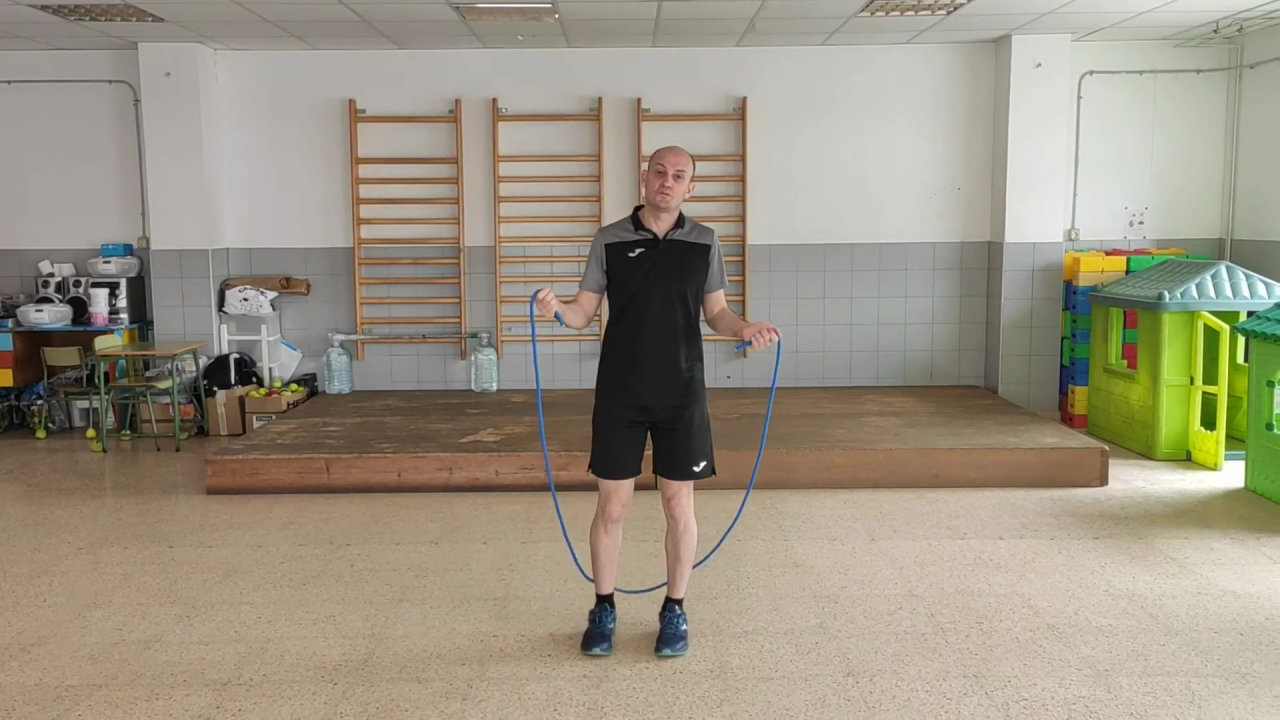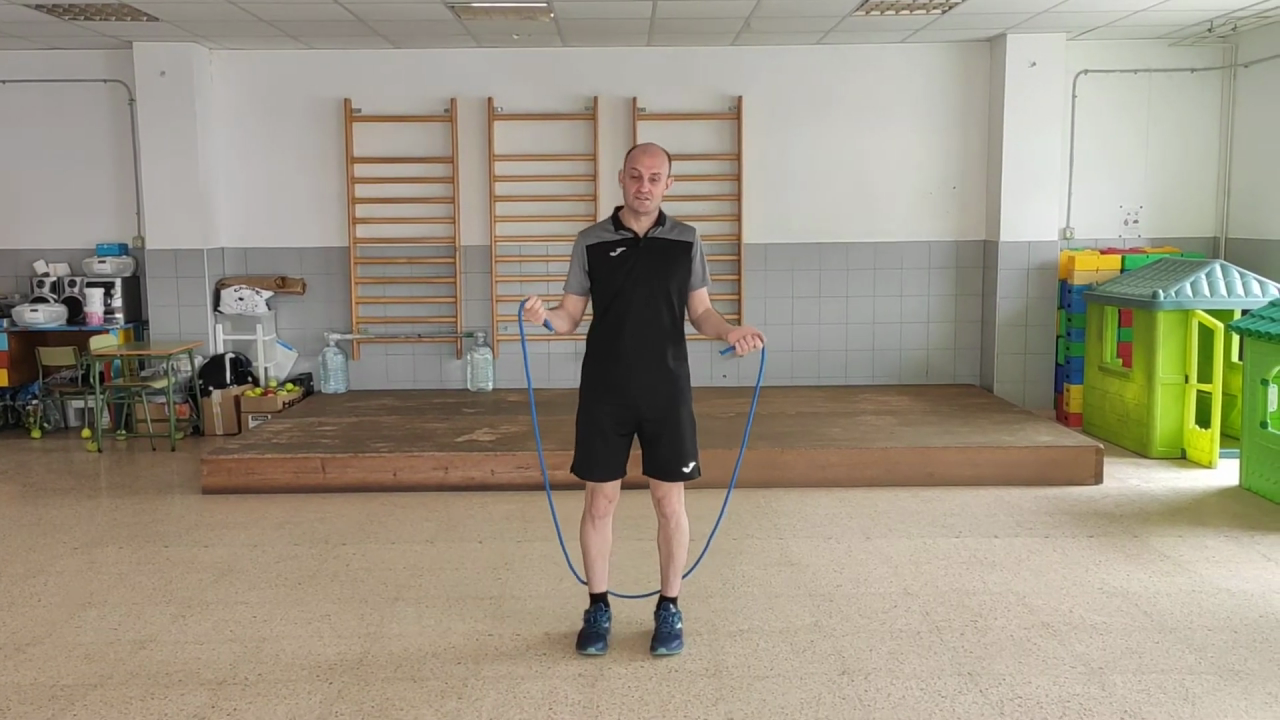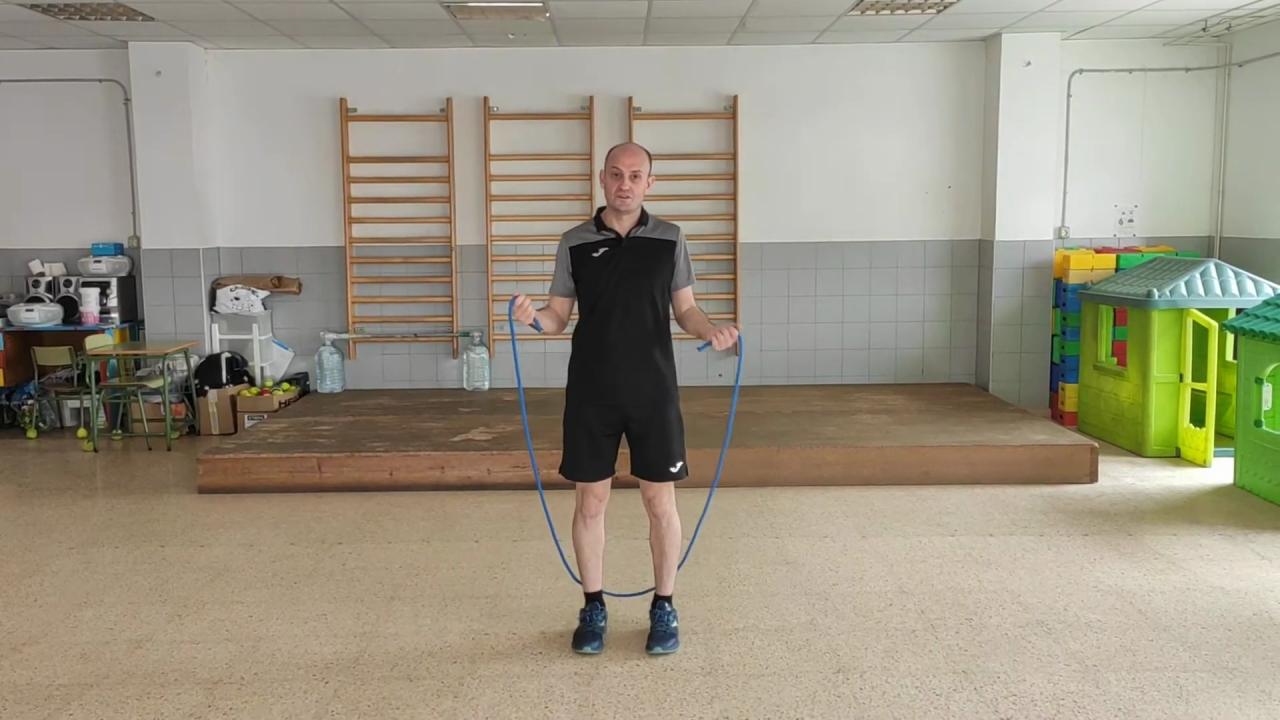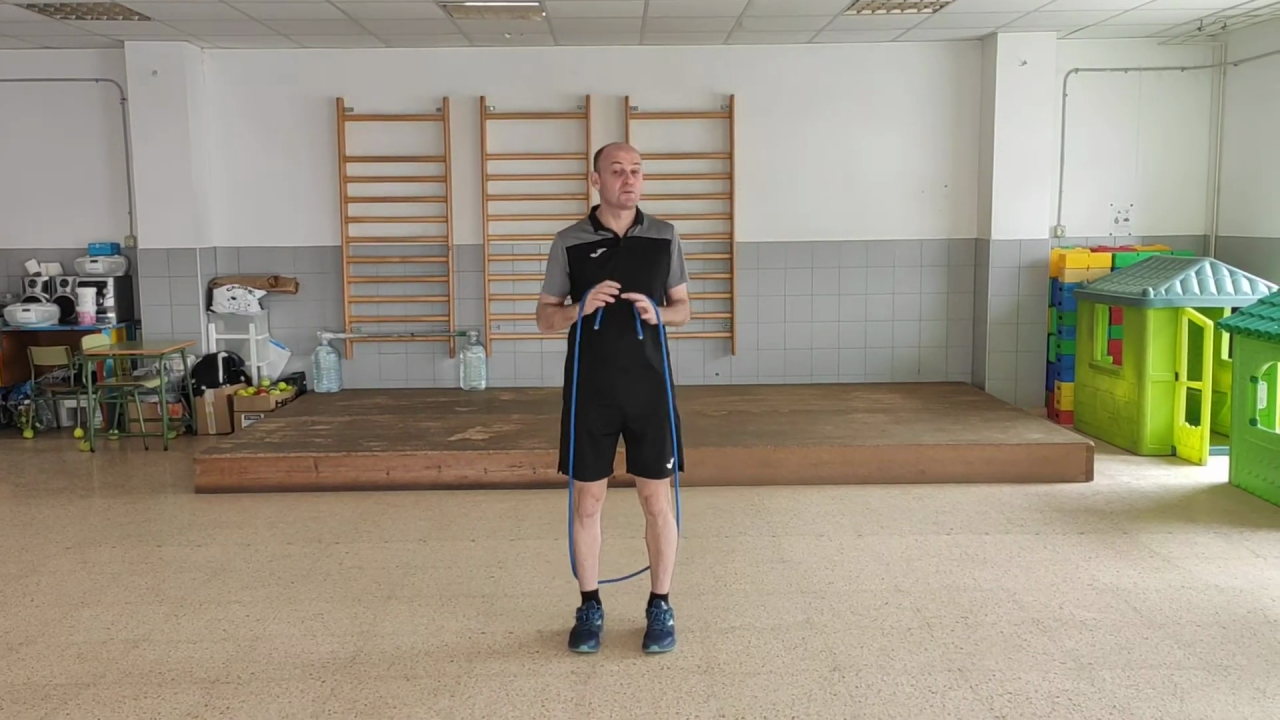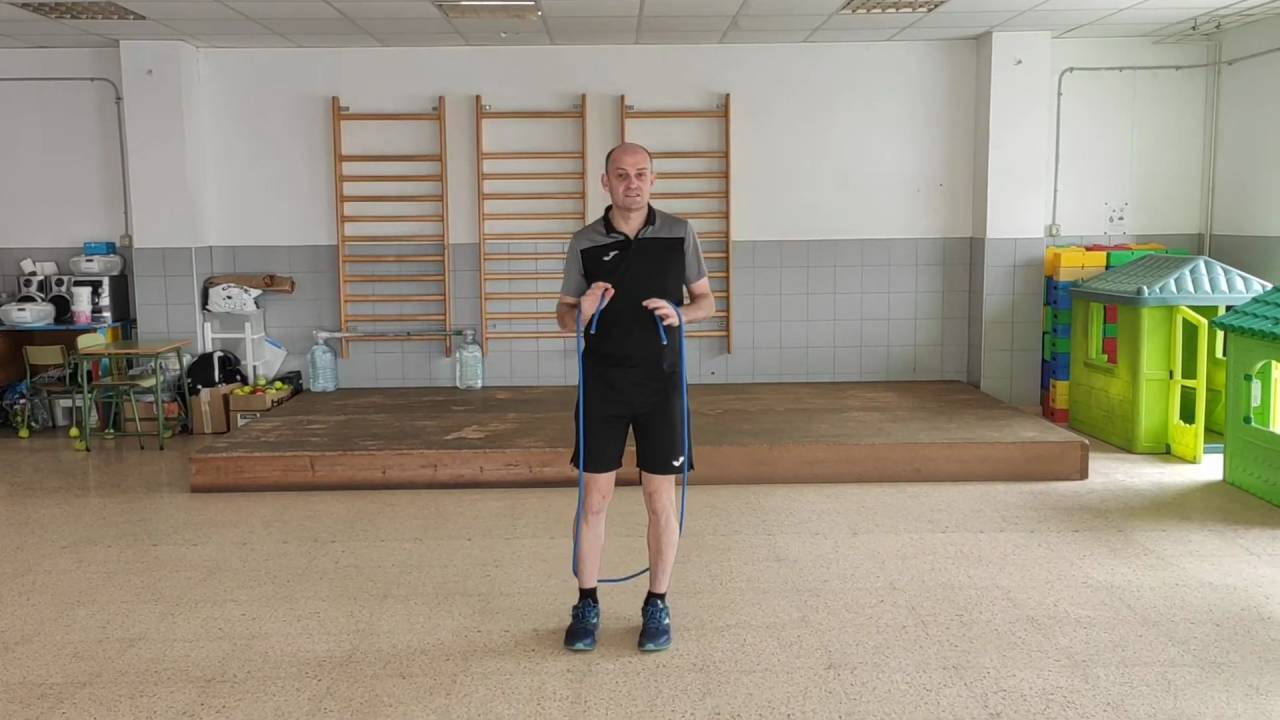
dt=0.5s
person 1, frame 1
left shoulder: (704, 242)
right shoulder: (609, 240)
left elbow: (715, 312)
right elbow: (584, 311)
left wrist: (745, 327)
right wrist: (555, 308)
left hip: (681, 394)
right hip: (619, 394)
left knee: (678, 504)
right knee: (612, 505)
left ankle: (674, 610)
right ankle: (604, 608)
person 1, frame 2
left shoulder: (686, 240)
right shoulder: (590, 242)
left elbow: (699, 310)
right elbow: (571, 316)
left wrist: (729, 331)
right wrist: (544, 315)
left hip: (667, 393)
right hip: (604, 395)
left knee: (670, 502)
right knee: (599, 502)
left ankle: (669, 608)
right ankle: (598, 608)
person 1, frame 3
left shoulder: (670, 239)
right shoulder: (575, 243)
left elbow: (686, 310)
right elbow: (558, 317)
left wrist: (709, 329)
right wrist: (534, 316)
left hip: (653, 391)
right hip: (592, 392)
left knee: (660, 501)
right knee: (590, 501)
left ankle: (663, 607)
right ankle: (593, 607)
person 1, frame 4
left shoulder: (665, 236)
right shoulder: (570, 242)
left elbow: (683, 307)
right elbow: (545, 317)
left wrist: (658, 312)
right wrist: (580, 309)
left hip: (650, 387)
right hip: (590, 391)
left knee: (657, 500)
right knee: (587, 500)
left ankle: (660, 606)
right ankle: (590, 606)
person 1, frame 5
left shoulder: (679, 234)
right shoulder: (585, 243)
left elbow: (706, 300)
right elbow: (565, 316)
left wrist: (679, 313)
right wrist: (581, 311)
left hip: (662, 384)
right hip: (603, 384)
left knee: (661, 497)
right knee: (595, 496)
left ankle: (657, 604)
right ankle: (587, 604)
